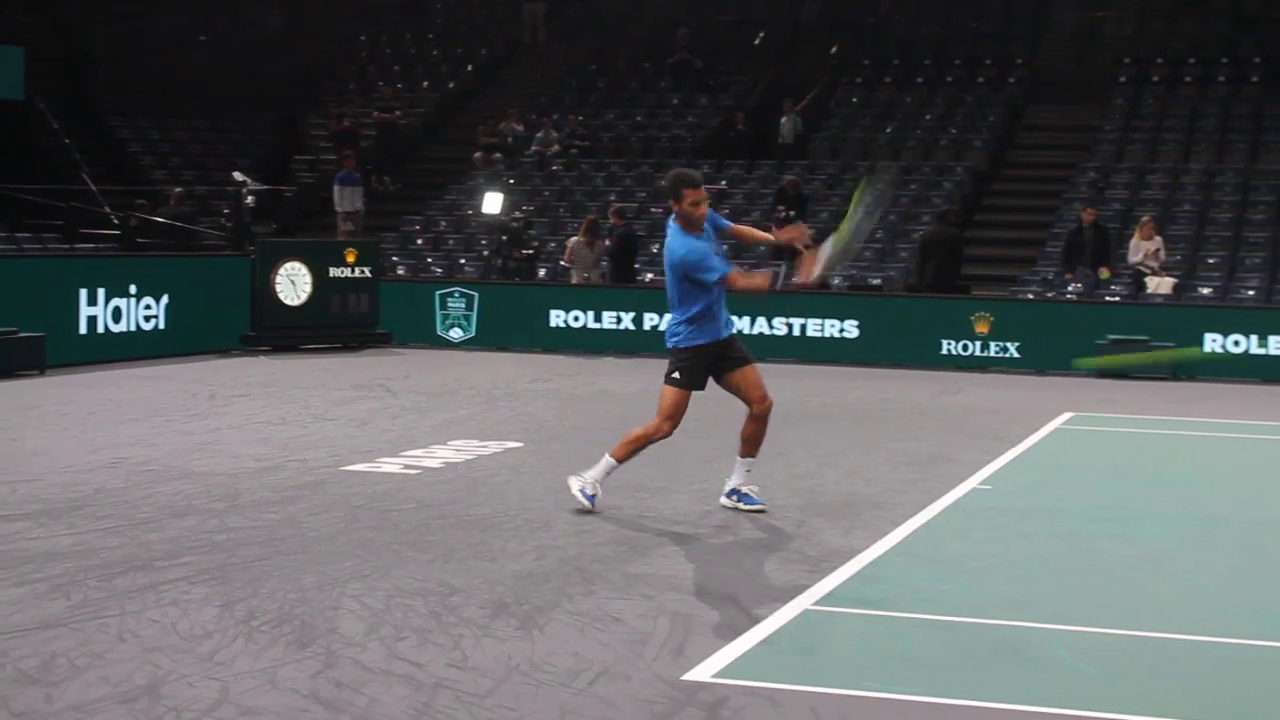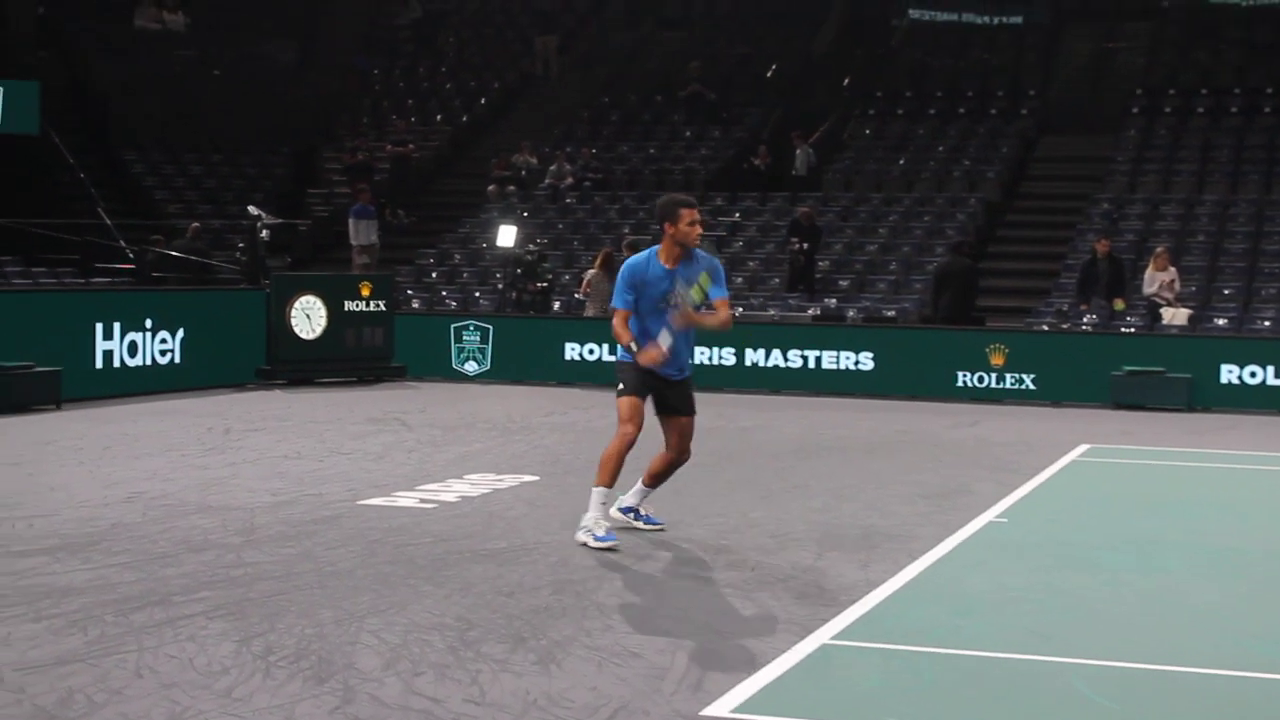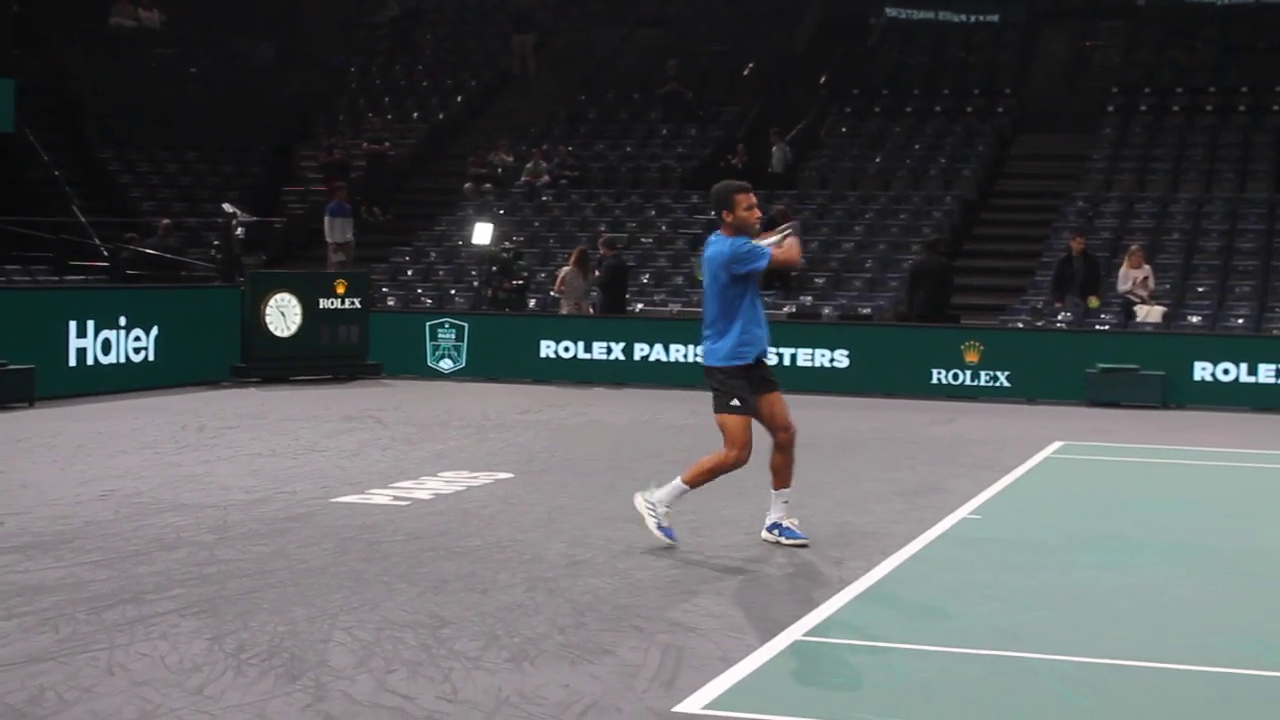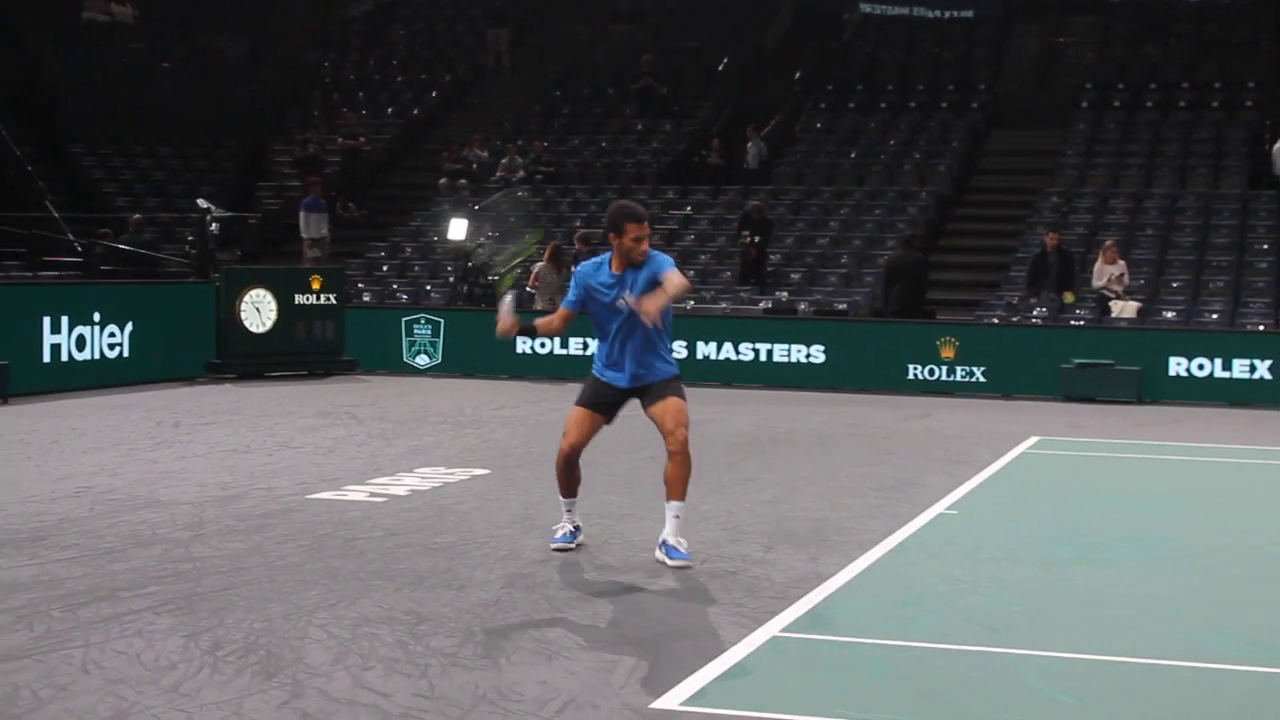
dt=1s
person 1, frame 1
left shoulder: (704, 218)
right shoulder: (682, 249)
left elbow: (734, 231)
right elbow: (740, 283)
left wrist: (776, 238)
left hip: (721, 334)
right hip: (691, 343)
left knee: (762, 405)
right knee: (663, 426)
left ankle: (737, 486)
right ankle: (591, 478)
person 1, frame 2
left shoulder: (708, 266)
right shoulder: (636, 267)
left elbow: (724, 317)
right elbow: (619, 323)
left wrist: (697, 320)
right wrist: (639, 351)
left hip: (677, 370)
right hip: (636, 361)
left knee: (679, 452)
right knee: (628, 430)
left ankle: (630, 504)
right ankle: (592, 519)
person 1, frame 3
left shoulder: (725, 241)
right shoulder: (729, 251)
right elbow: (790, 259)
right wrist: (792, 241)
left hip: (750, 358)
right hip: (727, 363)
left knee: (785, 434)
right knee: (737, 454)
left ankle: (777, 520)
right ankle: (657, 501)
person 1, frame 4
left shoulder: (656, 262)
right shoulder: (586, 273)
left elbow: (678, 283)
right elbow: (558, 322)
left wrist: (658, 300)
right wrist: (521, 327)
left hip: (658, 374)
right hip: (608, 374)
left knee: (678, 439)
right knee: (568, 448)
left ankle: (671, 536)
right ankle: (569, 521)
